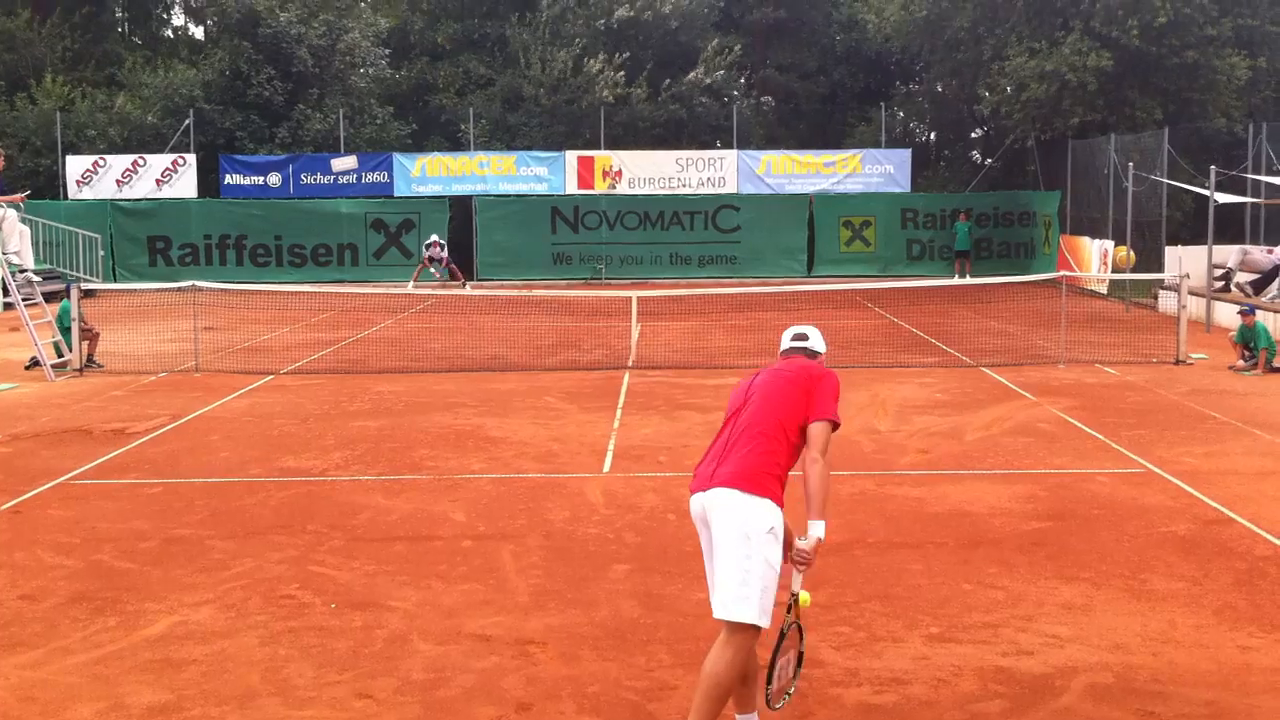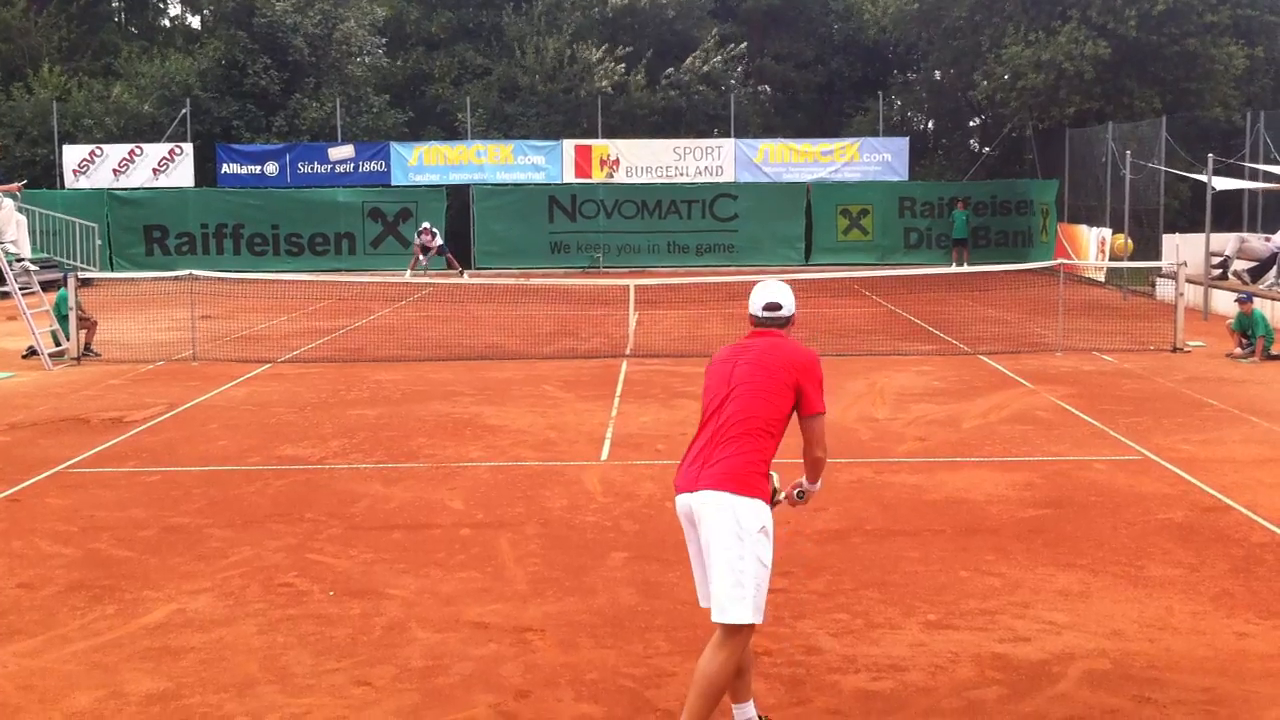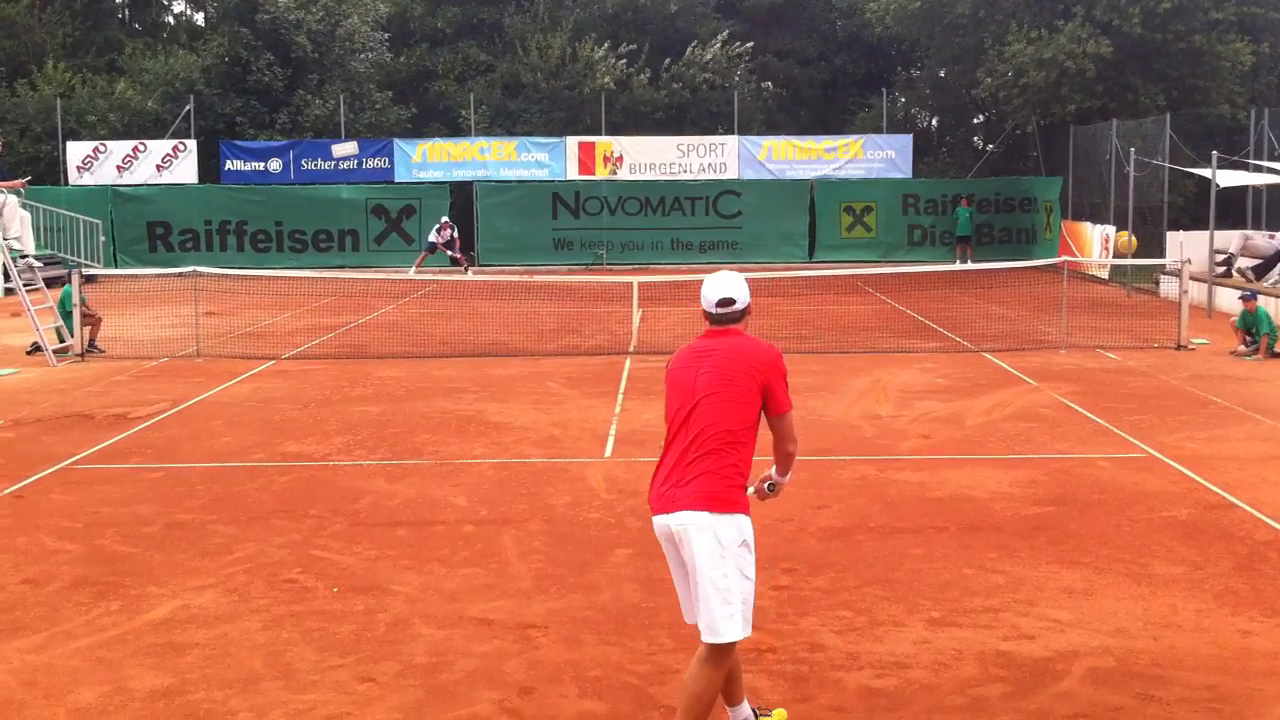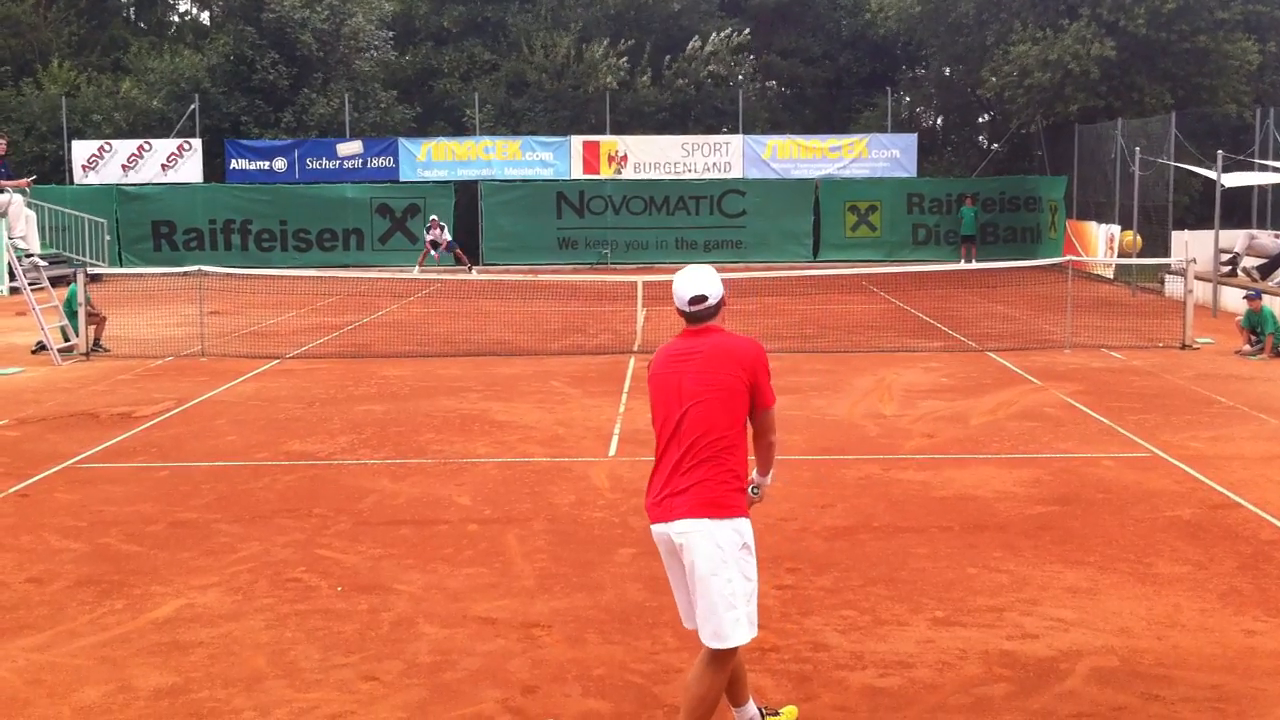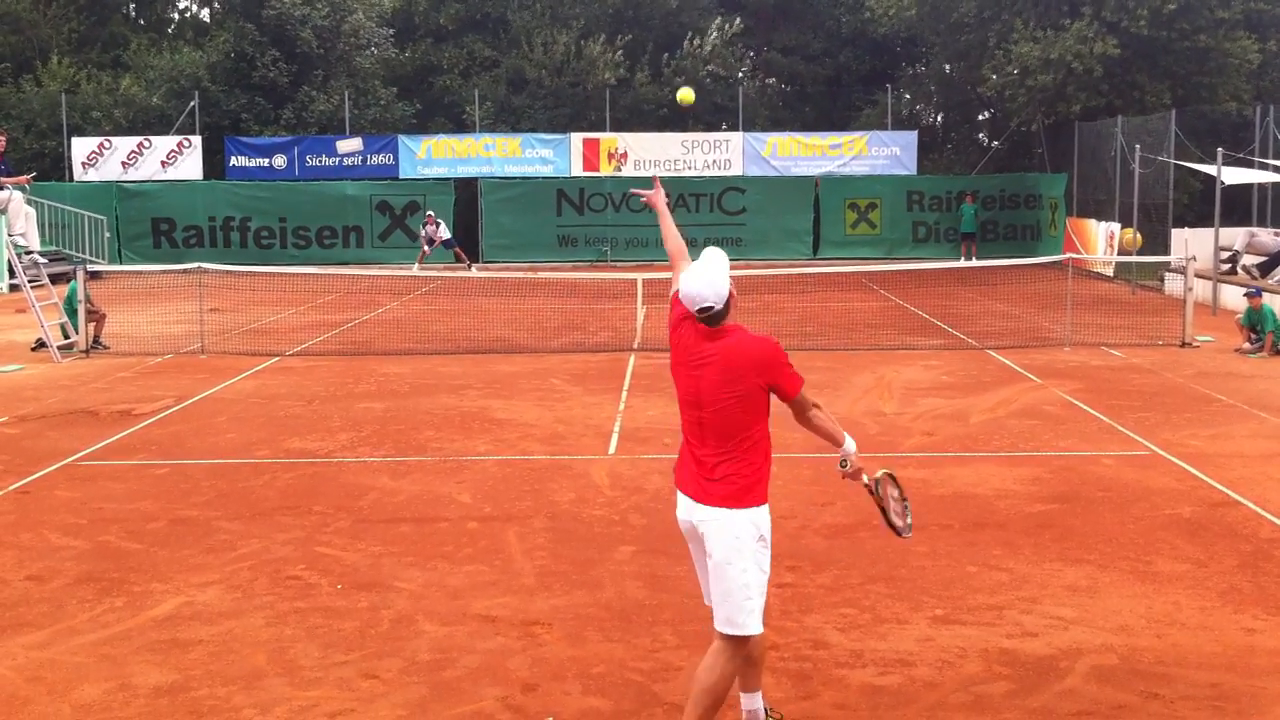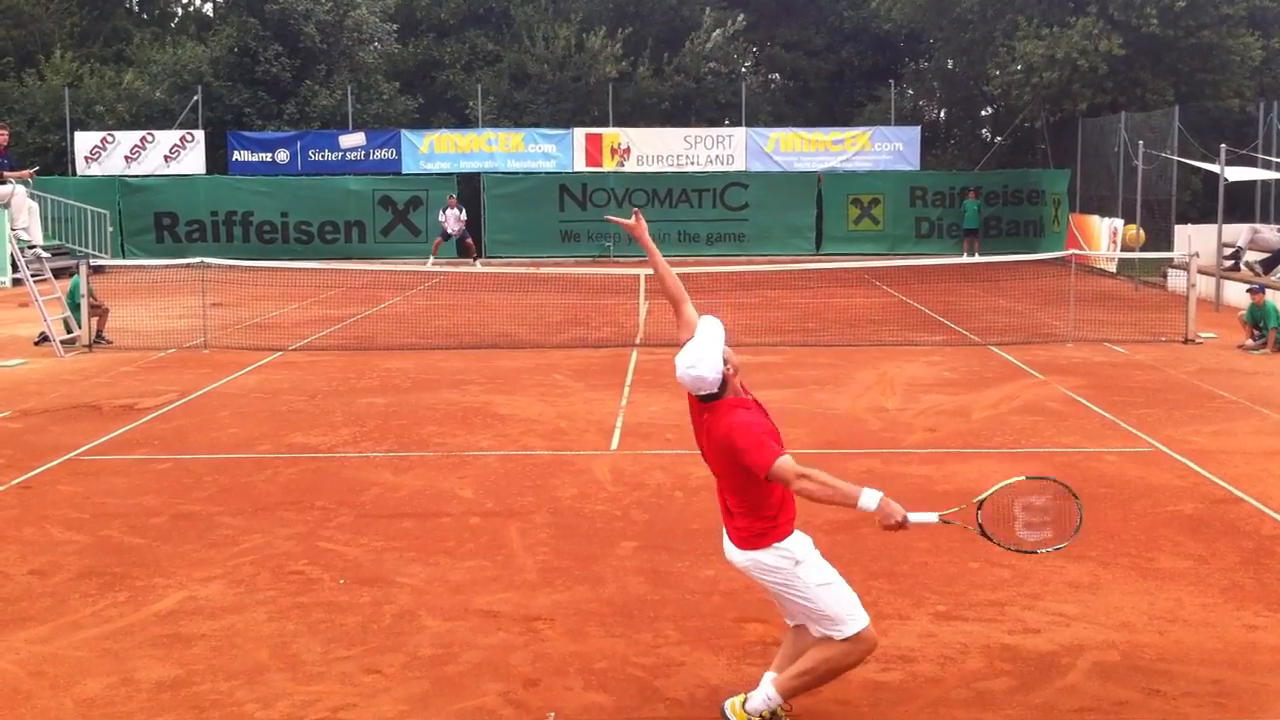
dt=0.4s
person 1, frame 1
left shoulder: (753, 379)
right shoulder: (822, 377)
right elbow: (814, 457)
left wrist: (781, 533)
right wrist: (815, 530)
left hip: (706, 493)
right hip: (746, 499)
left knee: (742, 622)
right knee: (739, 629)
person 1, frame 2
left shoulder: (722, 357)
right shoulder: (802, 359)
right elbow: (816, 450)
right wrist: (808, 487)
left hip: (690, 490)
right hip: (734, 496)
left knee: (736, 619)
right knee: (735, 628)
person 1, frame 3
left shoulder: (680, 359)
right shoulder: (763, 356)
right elbow: (787, 444)
right wrist: (779, 478)
left hip: (666, 507)
right hip: (714, 511)
left knee: (722, 628)
right knee: (721, 638)
person 1, frame 4
left shoulder: (660, 360)
right shoulder: (746, 352)
right elbow: (766, 436)
right wrist: (762, 480)
left hip: (664, 515)
right hip: (713, 517)
left knee: (724, 631)
right knee: (721, 643)
person 1, frame 5
left shoulder: (681, 330)
right shoulder: (760, 351)
left elbow: (680, 260)
right elbow: (807, 408)
left wrist: (662, 208)
right wrist: (848, 447)
left hip: (691, 503)
right hip: (735, 512)
left knee: (748, 621)
right knee: (735, 638)
person 1, frame 6
left shoulder: (705, 387)
right shoulder: (735, 424)
left elbow: (681, 304)
right elbow: (796, 478)
left wrist: (646, 241)
right wrist: (871, 500)
left hip: (754, 538)
right hip: (770, 548)
left knee: (812, 625)
right knee: (858, 639)
